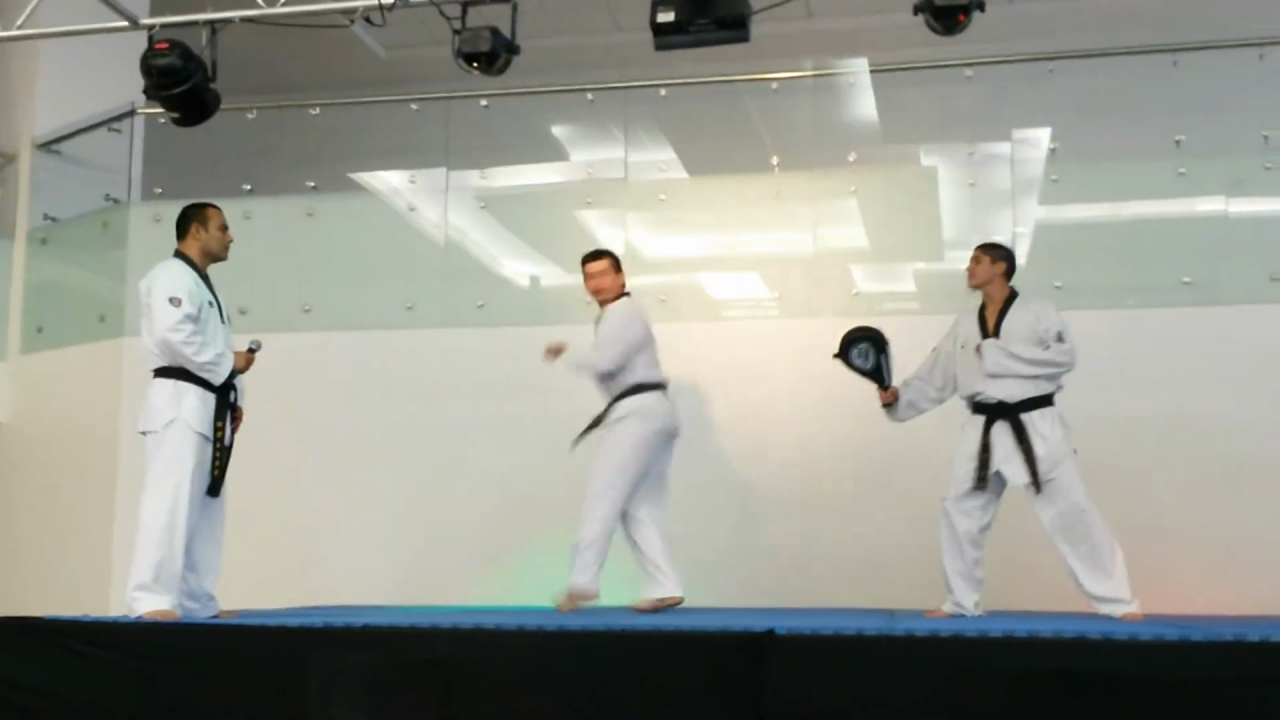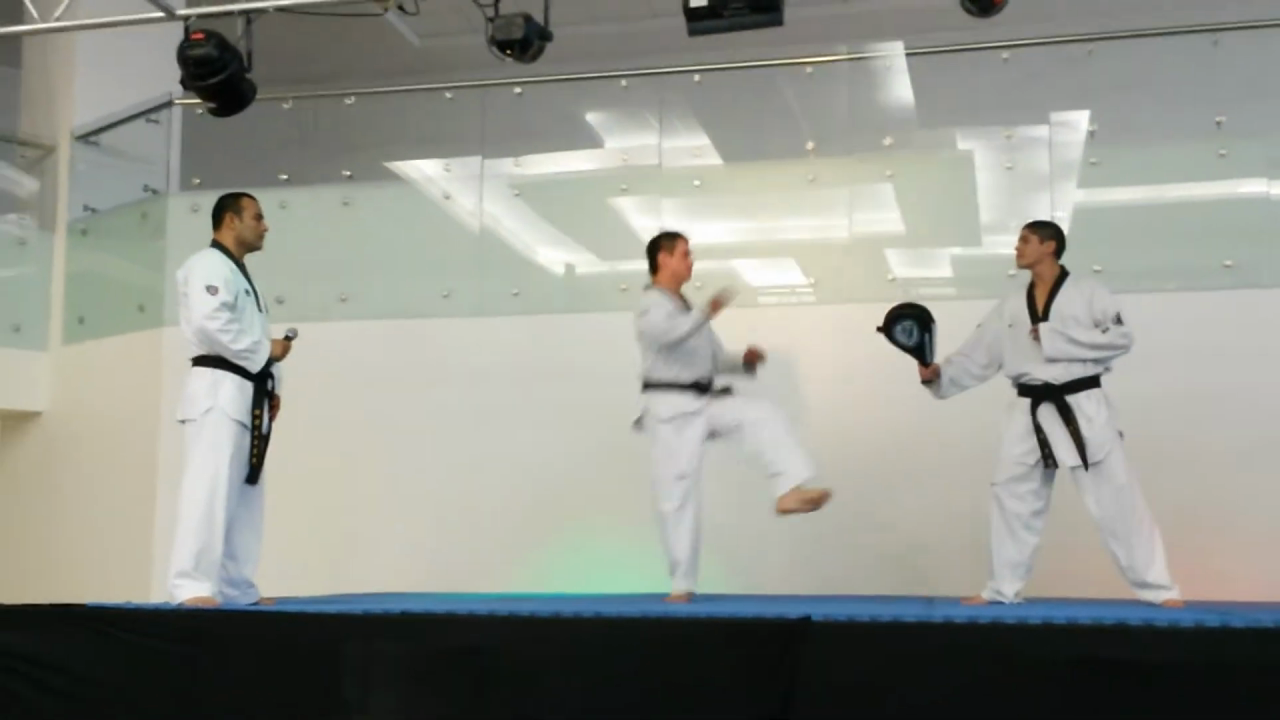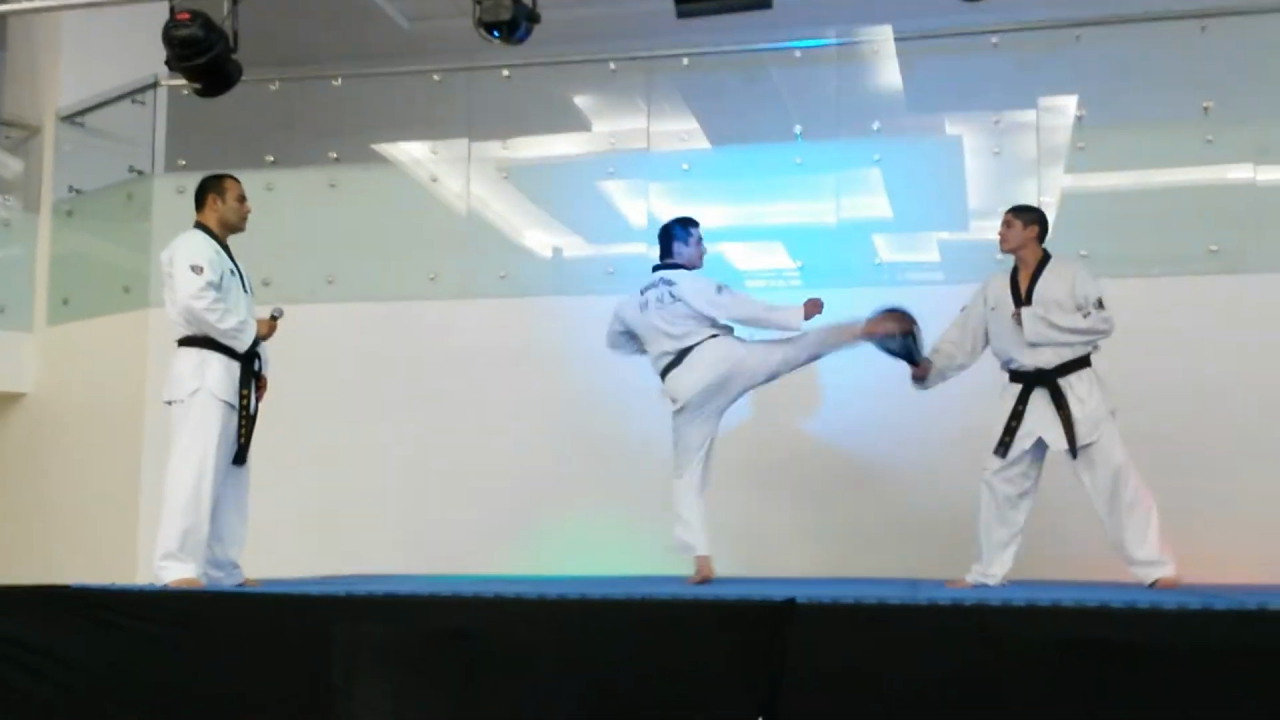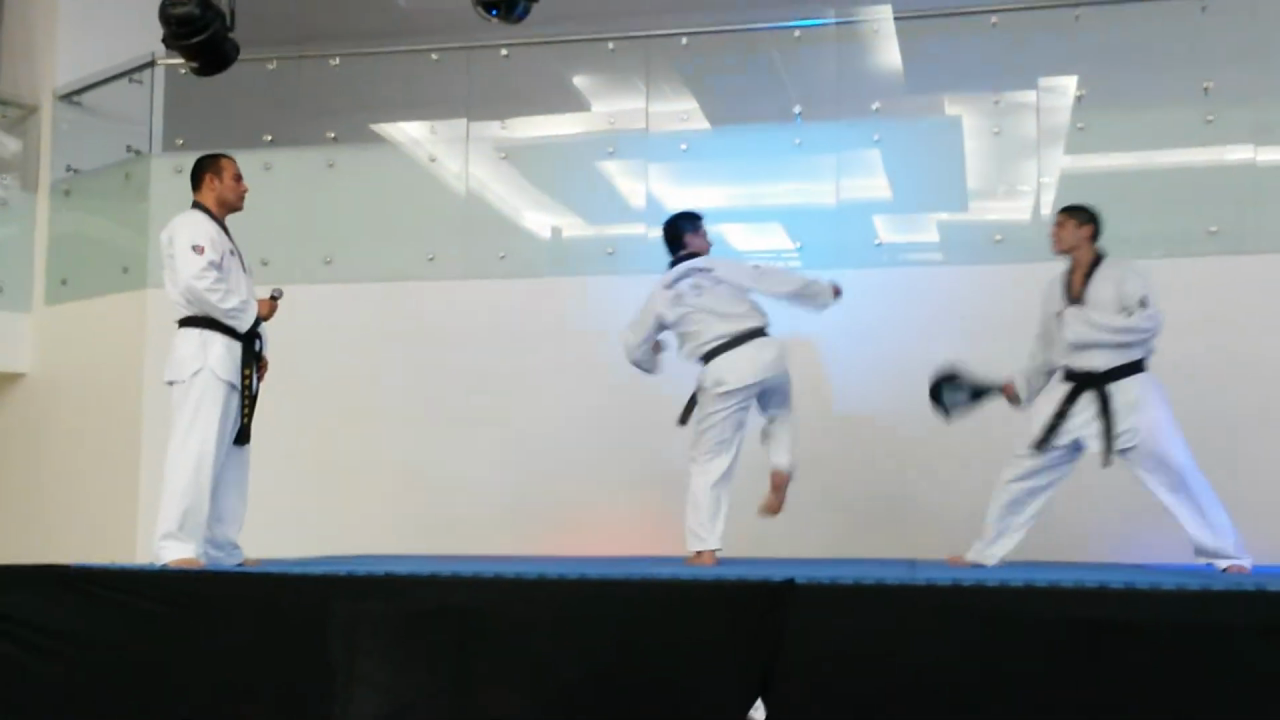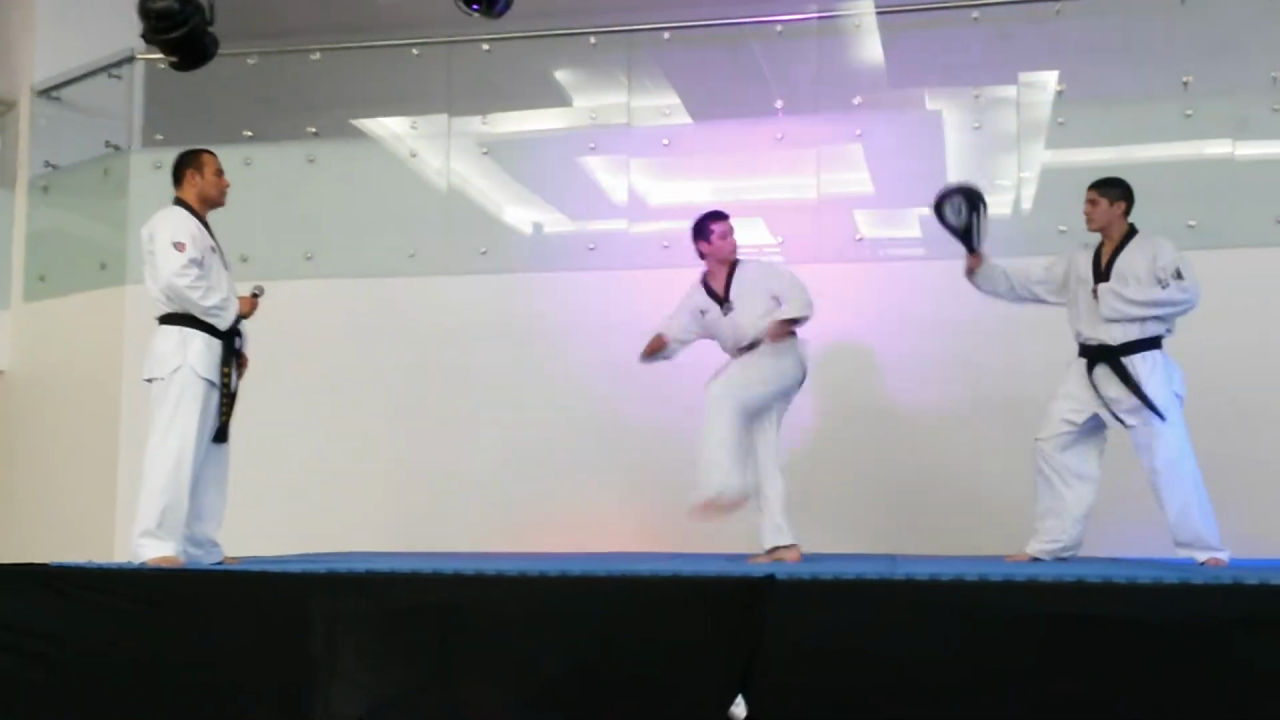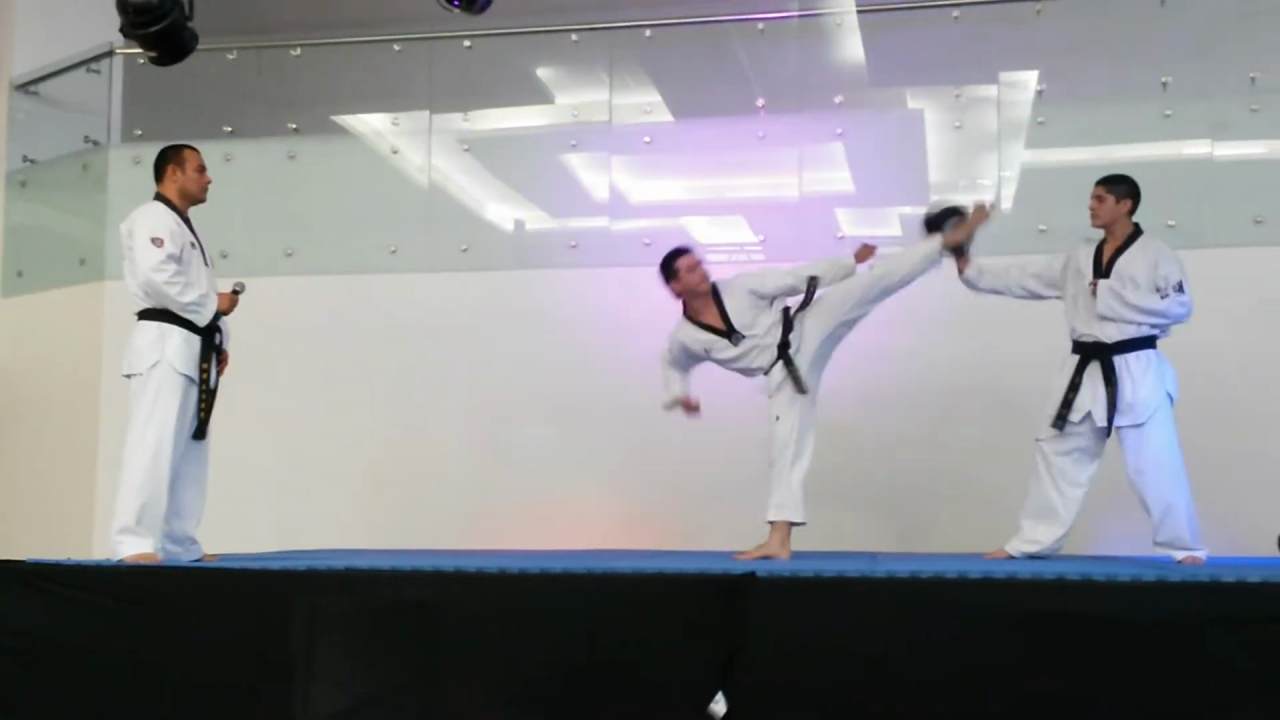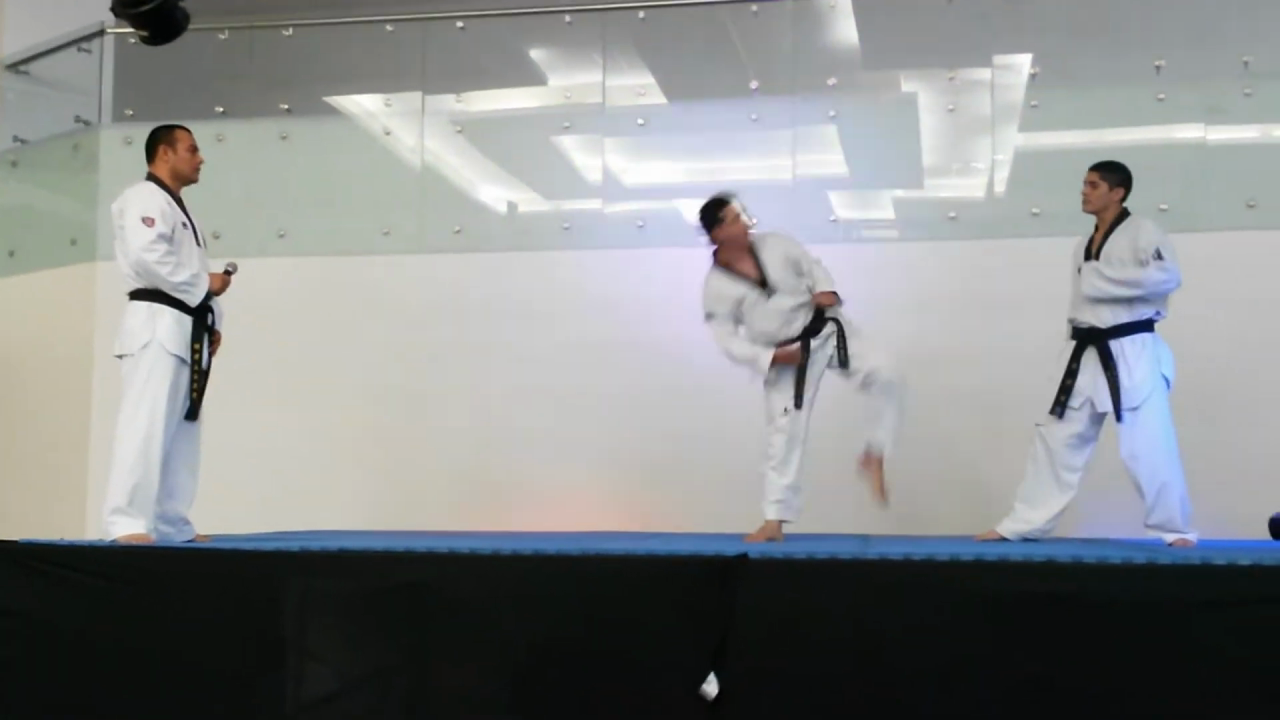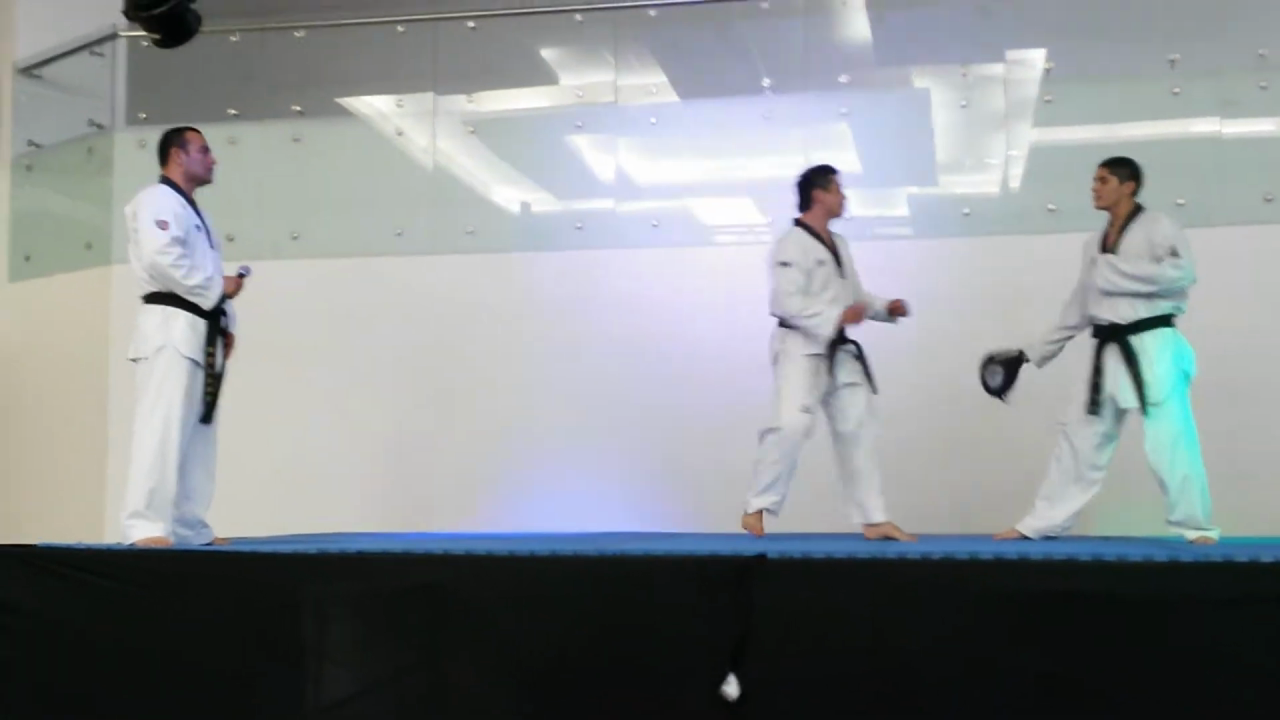
dt=0.3s
person 1, frame 1
left shoulder: (204, 286)
right shoulder: (173, 276)
right elbow: (173, 335)
left wrist: (232, 397)
right wrist: (229, 364)
left hip: (207, 406)
right hip: (180, 402)
left knee: (205, 506)
right knee: (170, 500)
left ankle: (195, 600)
right ankle: (150, 599)
person 1, frame 2
left shoulder: (241, 276)
right shoulder: (208, 265)
right elbow: (209, 323)
left wrist: (269, 386)
right wrist: (265, 351)
left hip: (245, 395)
right hip: (218, 391)
left knee: (244, 493)
right knee: (209, 488)
left ankle: (236, 586)
right ankle: (191, 586)
person 1, frame 3
left shoulder: (224, 257)
right shoulder: (193, 246)
right elbow: (196, 304)
left wrist: (256, 368)
right wrist: (252, 330)
left hip: (231, 375)
right hip: (205, 372)
left knee: (230, 474)
right knee: (195, 469)
left ankle: (221, 567)
right ankle: (176, 568)
person 1, frame 4
left shoulder: (221, 235)
right shoulder: (191, 226)
right elbow: (197, 283)
left wrist: (255, 348)
right wrist: (253, 311)
left hip: (231, 355)
right hip: (206, 351)
left knee: (230, 454)
right knee: (196, 449)
left ankle: (220, 548)
right ankle: (176, 547)
person 1, frame 5
left shoulder: (203, 232)
right shoulder: (173, 223)
right elbow: (178, 281)
left wrist: (235, 346)
right wrist: (233, 308)
left hip: (211, 352)
right hip: (186, 349)
left knee: (209, 452)
right knee: (175, 447)
left ankle: (200, 546)
right ankle: (155, 545)
person 1, frame 6
left shoulder: (185, 228)
right shoulder: (153, 218)
right elbow: (156, 277)
left wrist: (217, 340)
right wrist: (213, 305)
left hip: (192, 348)
right hip: (165, 344)
left knee: (189, 449)
right knee: (154, 443)
left ankle: (178, 543)
right ankle: (134, 542)
person 1, frame 7
left shoulder: (179, 210)
right shoulder: (144, 198)
right elbow: (147, 256)
left wrist: (211, 321)
right wrist: (203, 285)
left hip: (184, 329)
right hip: (157, 325)
left knee: (181, 431)
right knee: (145, 424)
left ankle: (171, 523)
right ankle: (127, 522)
person 1, frame 8
left shoulder: (192, 212)
right shoulder: (157, 201)
right elbow: (161, 259)
left wrist: (224, 323)
right wrist: (217, 288)
left hip: (199, 332)
right hip: (171, 328)
left knee: (197, 430)
right knee: (162, 427)
left ankle: (189, 526)
right ankle: (145, 526)
person 2, frame 1
left shoulder: (1037, 312)
right shoulder: (963, 327)
left elbow: (1064, 356)
right elbow: (933, 380)
left wrist: (996, 354)
right wrist: (898, 397)
left hip: (1036, 425)
right hip: (986, 429)
left knee: (1073, 513)
right knee: (960, 511)
left ankle: (1117, 602)
right ankle: (961, 601)
person 2, frame 2
left shoulder: (1088, 292)
right shoulder: (1010, 307)
left elbow: (1120, 338)
right elbow: (978, 357)
left wrist: (1054, 338)
right wrist: (939, 374)
left hip: (1082, 406)
right hip: (1031, 412)
left knee: (1116, 499)
right knee: (1011, 495)
left ankle: (1157, 588)
right ankle: (1002, 589)
person 2, frame 3
left shoulder: (1070, 274)
right shoulder: (994, 288)
left elbow: (1101, 323)
right elbow: (963, 341)
left wrist: (1036, 322)
right wrist: (929, 367)
left hip: (1073, 389)
right hip: (1022, 394)
left knee: (1112, 474)
right knee: (1003, 480)
left ankle: (1154, 567)
right ankle: (988, 571)
person 2, frame 4
left shoulder: (1123, 275)
right shoulder: (1057, 286)
left elbow: (1147, 323)
right elbow: (1049, 350)
left wrist: (1080, 322)
right wrist: (1022, 387)
left hip: (1128, 392)
right hip: (1075, 396)
left knee: (1176, 472)
right knee: (1027, 469)
left ankle: (1225, 555)
right ankle: (985, 552)
person 2, frame 5
left shoulder: (1155, 249)
right shoulder: (1077, 262)
left elbow: (1184, 296)
right elbow: (1025, 285)
left wrist: (1114, 296)
right wrist: (981, 271)
left hip: (1142, 368)
right hip: (1090, 370)
left knee: (1169, 460)
right knee: (1054, 447)
left ankle: (1204, 547)
right ankle: (1053, 542)
person 2, frame 6
left shoulder: (1155, 253)
right shoulder: (1079, 258)
left elbow: (1180, 306)
right elbow: (1023, 279)
left wrist: (1112, 296)
right wrist: (970, 269)
left hip: (1135, 369)
right hip: (1085, 369)
left knee: (1154, 461)
right knee: (1057, 450)
left ankle: (1183, 545)
right ankle: (1032, 541)
person 2, frame 7
left shoulder: (1143, 231)
right shoulder: (1085, 246)
left elbow: (1166, 277)
left wrist: (1099, 277)
left hip: (1133, 353)
right hip: (1086, 355)
left knee: (1149, 447)
right knee: (1056, 437)
left ankle: (1175, 529)
right ankle: (1023, 524)
person 2, frame 8
left shoulder: (1158, 226)
right shoulder: (1095, 244)
left elbow: (1180, 274)
right elbow: (1078, 308)
left wrist: (1114, 271)
right wrist: (1037, 352)
left hip: (1153, 347)
right hip: (1106, 351)
left knee: (1170, 442)
right knee: (1079, 436)
left ankle: (1196, 526)
right ankle: (1043, 523)
person 3, frame 1
left shoulder: (627, 312)
right shoulder: (594, 322)
left elbow: (602, 361)
left wrist: (563, 353)
left hip: (640, 412)
right hip: (634, 415)
left knee: (603, 500)
right knee: (640, 509)
left ankle: (582, 585)
right ankle: (666, 589)
person 3, frame 2
left shoulder: (682, 306)
right shoulder: (651, 305)
left elbow: (711, 358)
right elbow: (661, 332)
left wrist: (741, 360)
right wrist: (706, 310)
left hip: (705, 401)
right hip: (671, 409)
left knee: (769, 421)
right knee: (677, 498)
left ankle: (791, 491)
right ankle: (681, 584)
person 3, frame 3
left shoulder: (632, 301)
right shoulder: (692, 282)
left elbow: (615, 340)
right elbow: (742, 309)
right wrist: (799, 312)
left hip: (684, 386)
right hip: (720, 360)
left knee: (689, 474)
right knee: (797, 345)
left ankle: (701, 561)
right ankle: (859, 330)
person 3, frame 4
left shoulder: (660, 295)
right shoulder: (724, 267)
left elbow: (636, 352)
right elbow: (788, 284)
left wrist: (655, 355)
right wrist: (826, 293)
left hip: (725, 374)
right hip: (766, 354)
left knee: (709, 460)
right knee: (778, 410)
left ankle: (704, 549)
right ankle: (781, 468)
person 3, frame 5
left shoulder: (756, 273)
right shoulder: (697, 297)
left elbow: (797, 296)
right elbow: (677, 333)
left wrist: (787, 321)
right wrist: (657, 344)
left hip: (777, 357)
right hip: (751, 367)
left knee: (720, 403)
right knee: (758, 456)
left ankle: (728, 488)
right ankle: (783, 544)
person 3, frame 6
left shoulder: (737, 286)
right shoulder: (685, 336)
left elbow: (799, 277)
right elbow: (672, 364)
left wrist: (851, 262)
right wrist: (679, 396)
left hip: (807, 330)
right hip: (786, 371)
left knee: (866, 285)
right knee: (789, 441)
left ankle: (948, 242)
right ankle: (779, 539)
person 3, frame 7
left shoulder: (772, 245)
right shoulder: (717, 288)
left elbow: (813, 268)
right elbow: (730, 342)
left wrist: (827, 291)
right wrist: (772, 358)
left hip: (823, 332)
right hip: (783, 359)
left knee: (883, 378)
right knee: (786, 433)
left ankle: (874, 454)
right ankle: (774, 519)
person 3, frame 8
left shoulder: (837, 244)
right shoulder: (791, 245)
left elbow: (855, 296)
right elbow: (788, 302)
left wrist: (885, 309)
right wrist: (837, 319)
left hip: (840, 351)
right hip: (800, 349)
left knee: (858, 431)
right knee: (791, 426)
left ankle: (874, 520)
right ankle: (757, 506)
